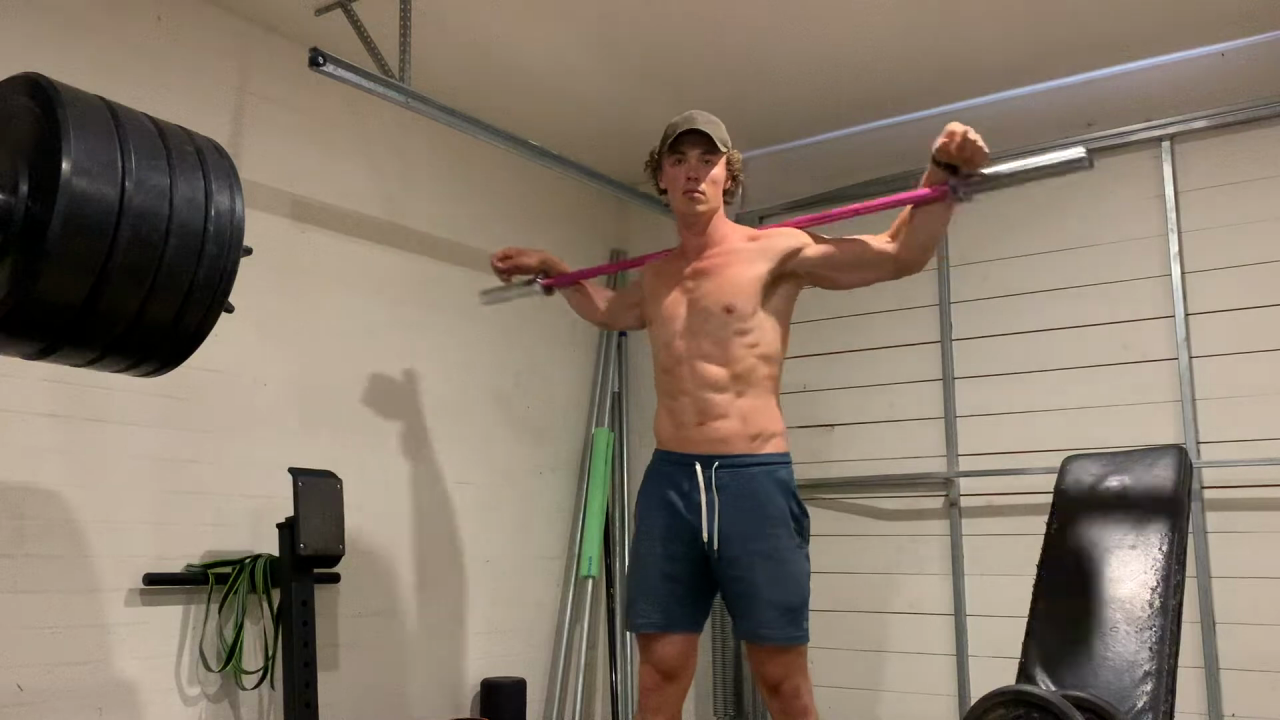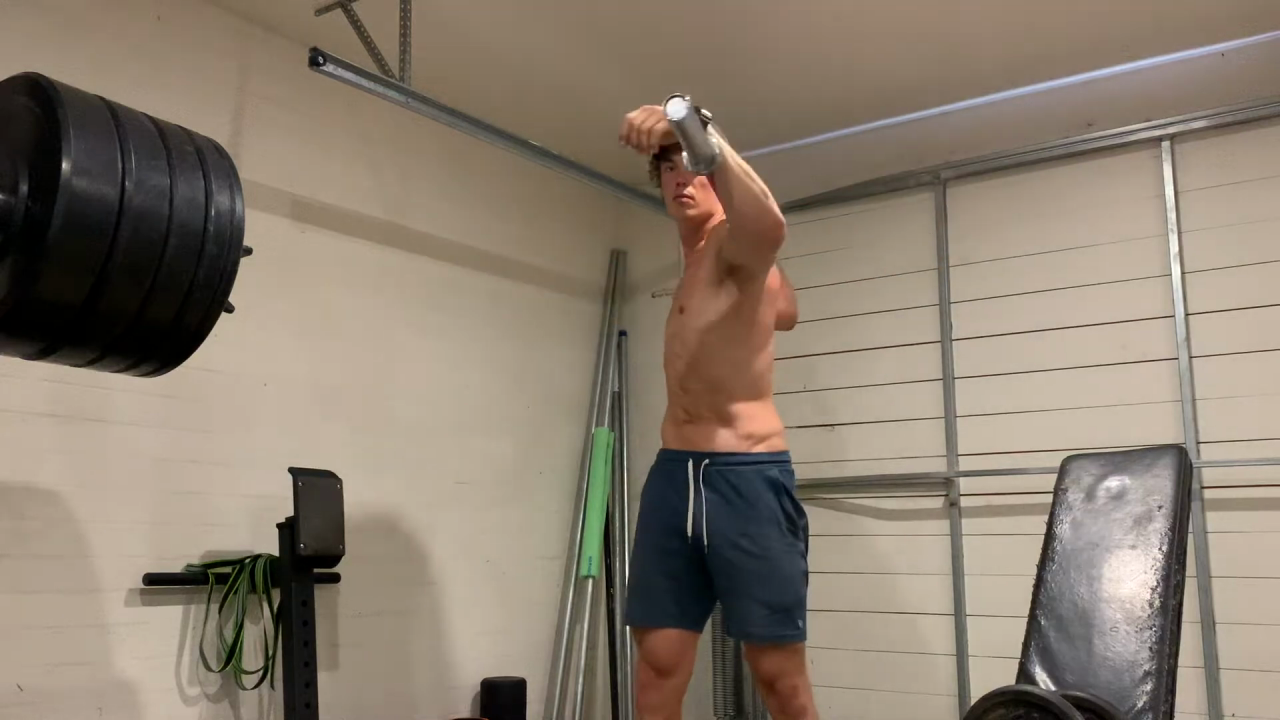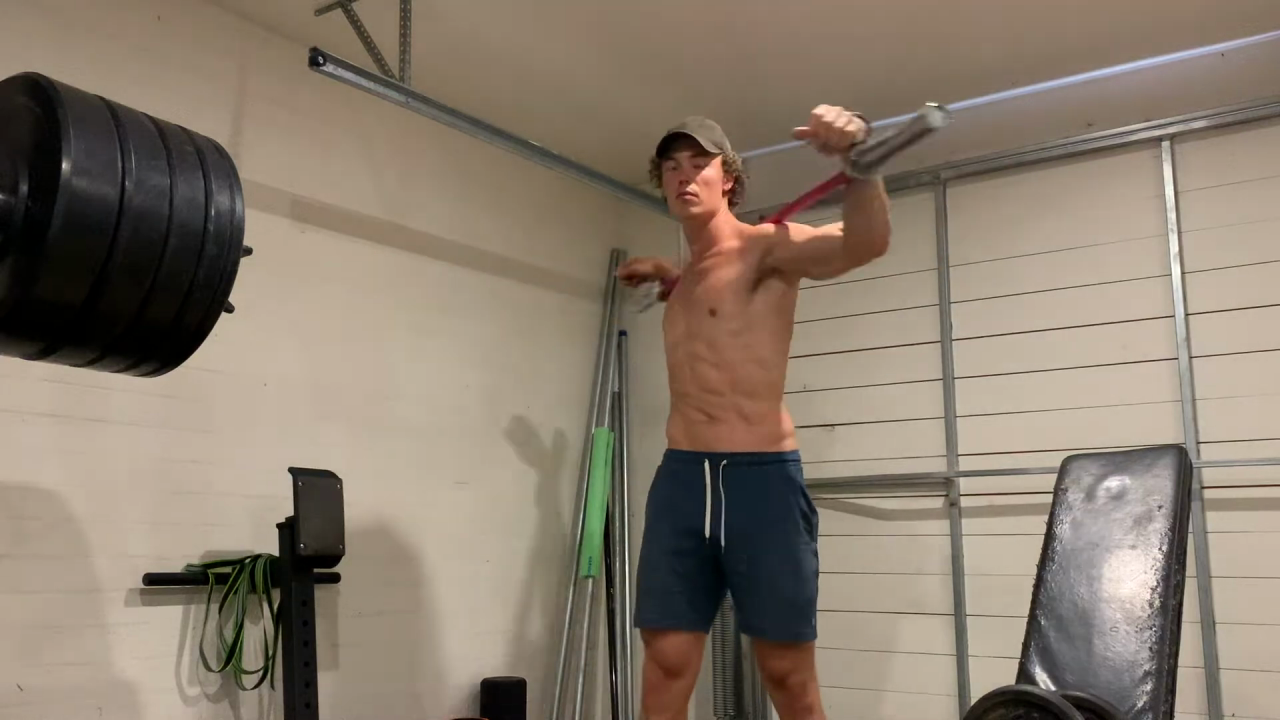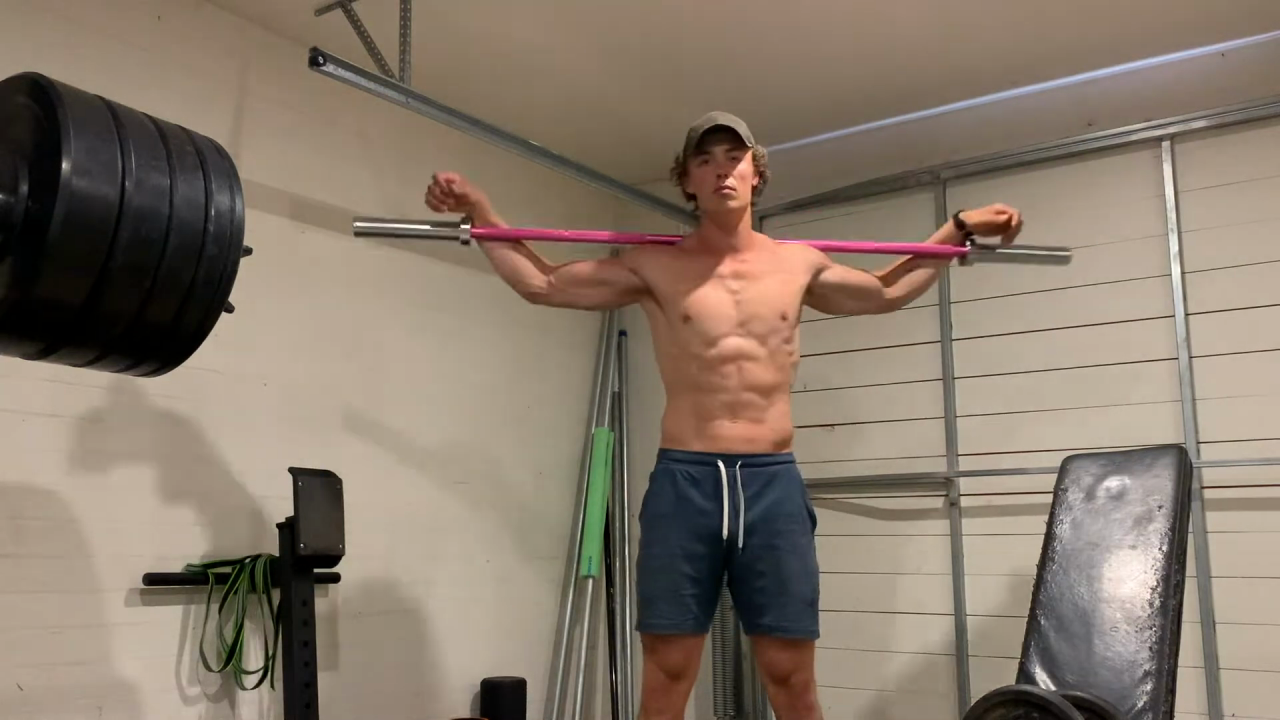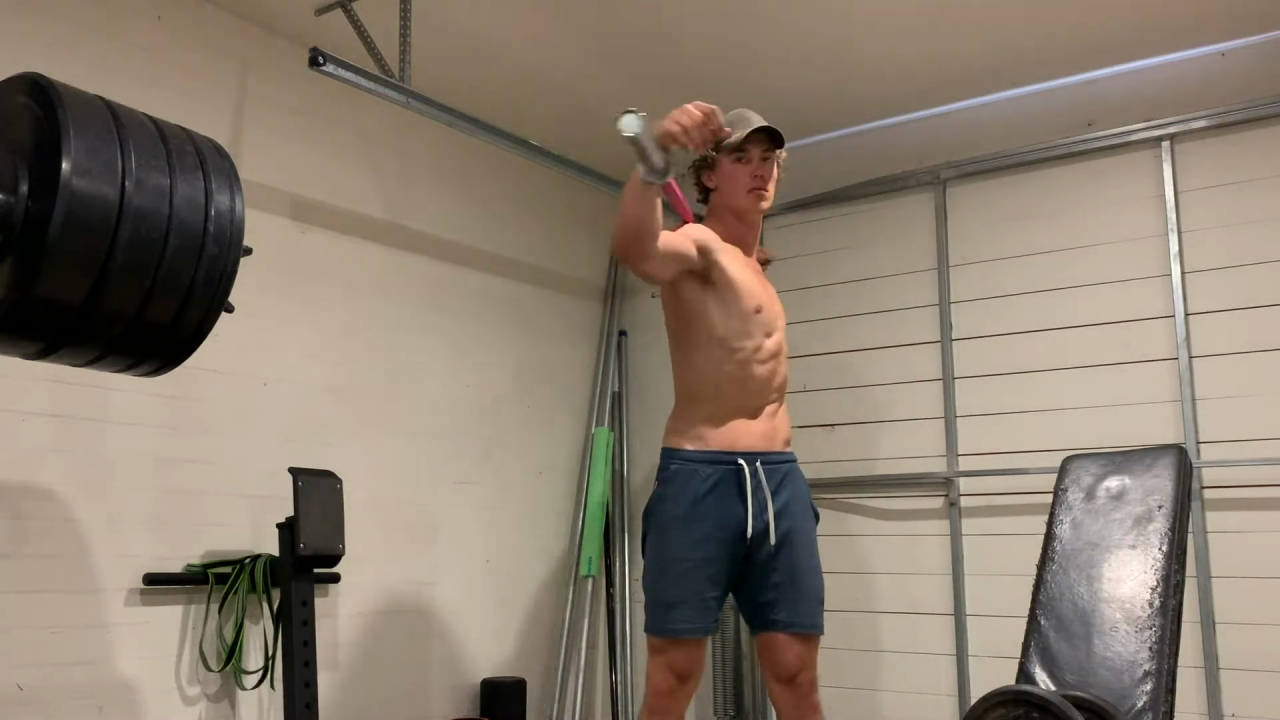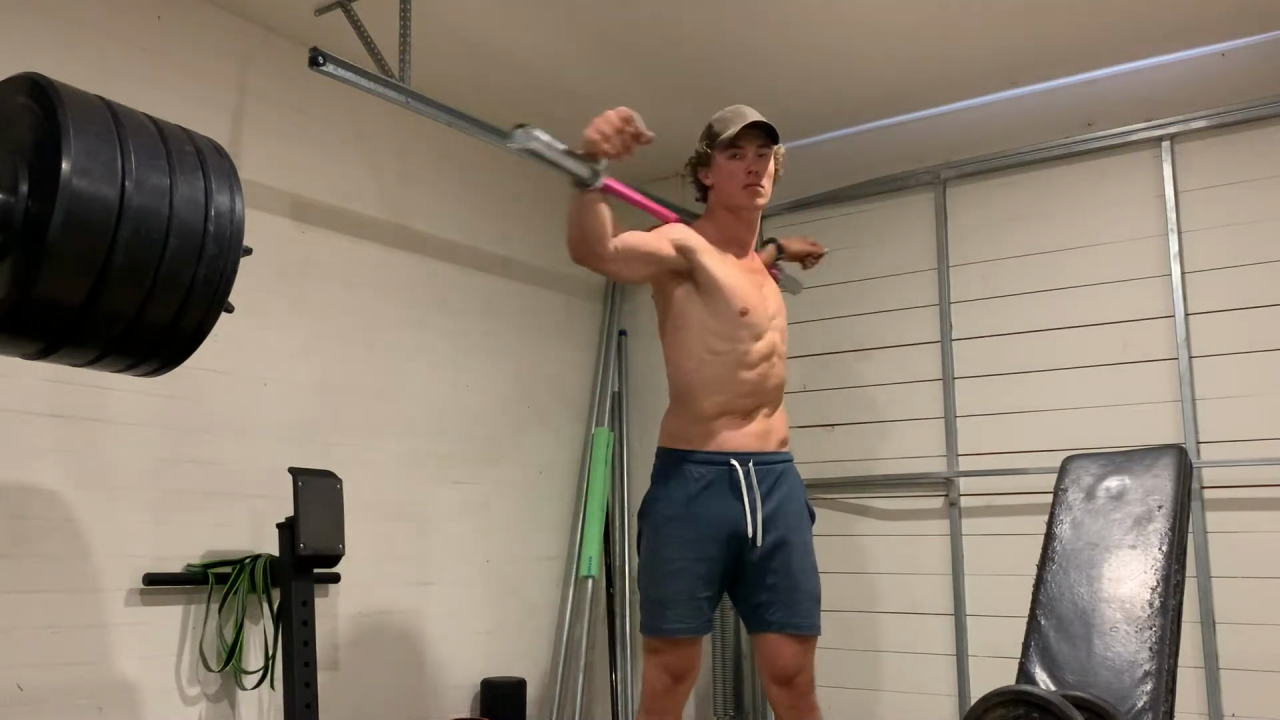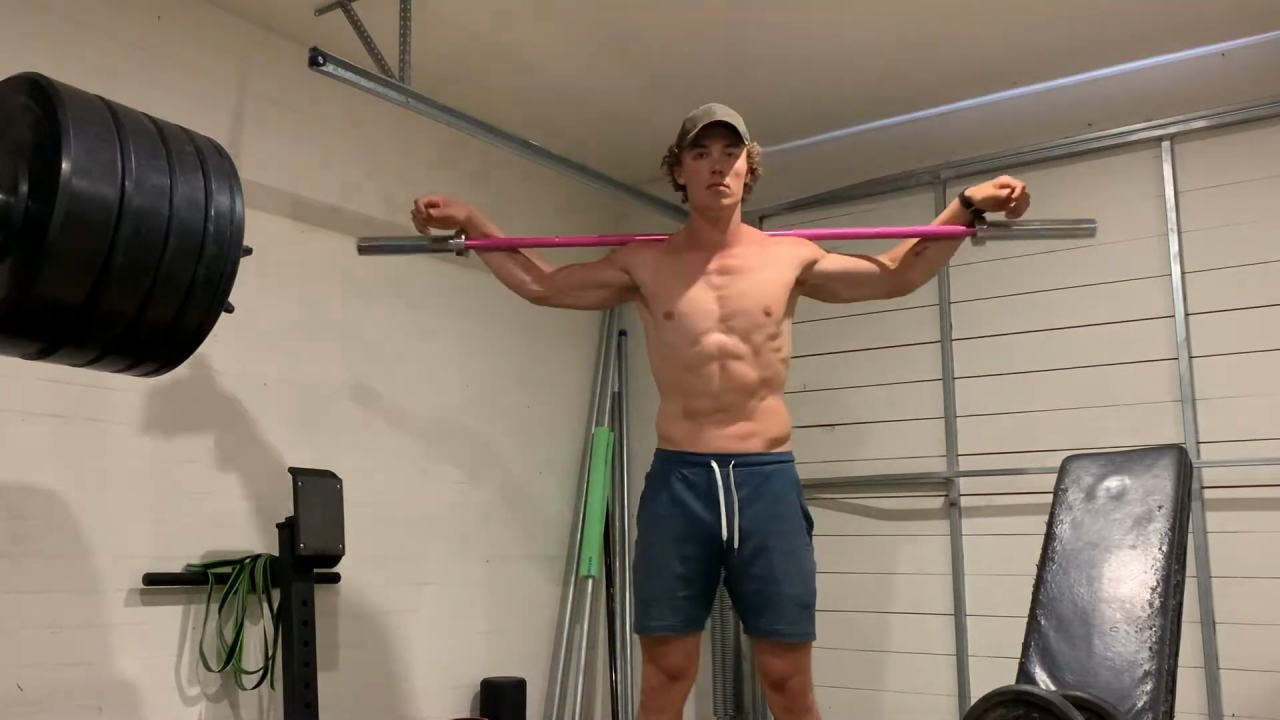
dt=0.5s
person 1, frame 1
left shoulder: (776, 250)
right shoulder: (655, 273)
left elbow: (901, 254)
right elbow: (612, 313)
left wrist: (944, 170)
right wrist: (550, 269)
left hip: (755, 482)
right hip: (671, 481)
right knee: (661, 668)
person 1, frame 2
left shoulder: (735, 242)
right shoulder: (705, 266)
left elbow: (768, 225)
right elbow: (784, 308)
left wrist: (705, 138)
left hip: (749, 478)
right hip: (673, 477)
right knee: (658, 666)
person 1, frame 3
left shoulder: (765, 247)
right shoulder: (687, 276)
left elbow: (867, 238)
left wrist: (855, 153)
right wrist: (663, 276)
left hip: (762, 481)
right hip: (681, 480)
right knee: (667, 666)
person 1, frame 4
left shoulder: (797, 264)
right shoulder: (655, 265)
left elbow: (887, 292)
right elbow: (542, 285)
left wrist: (960, 229)
right wrist: (479, 212)
left hip: (773, 483)
right hip: (685, 482)
person 1, frame 5
left shoulder: (750, 265)
right shoulder: (696, 243)
right elbow: (632, 247)
right wrist: (658, 154)
left hip: (780, 479)
right hip: (698, 481)
person 1, frame 6
left shoulder: (757, 267)
right shoulder: (683, 246)
right elbow: (594, 249)
left wrist: (778, 252)
right wrist: (594, 162)
left hip: (776, 482)
right hip: (691, 482)
person 1, frame 7
left shoulder: (788, 257)
right shoulder: (643, 263)
left elbow: (896, 276)
right elbow: (542, 285)
left wrist: (966, 208)
right wrist: (475, 227)
left hip: (766, 480)
right hip: (677, 483)
